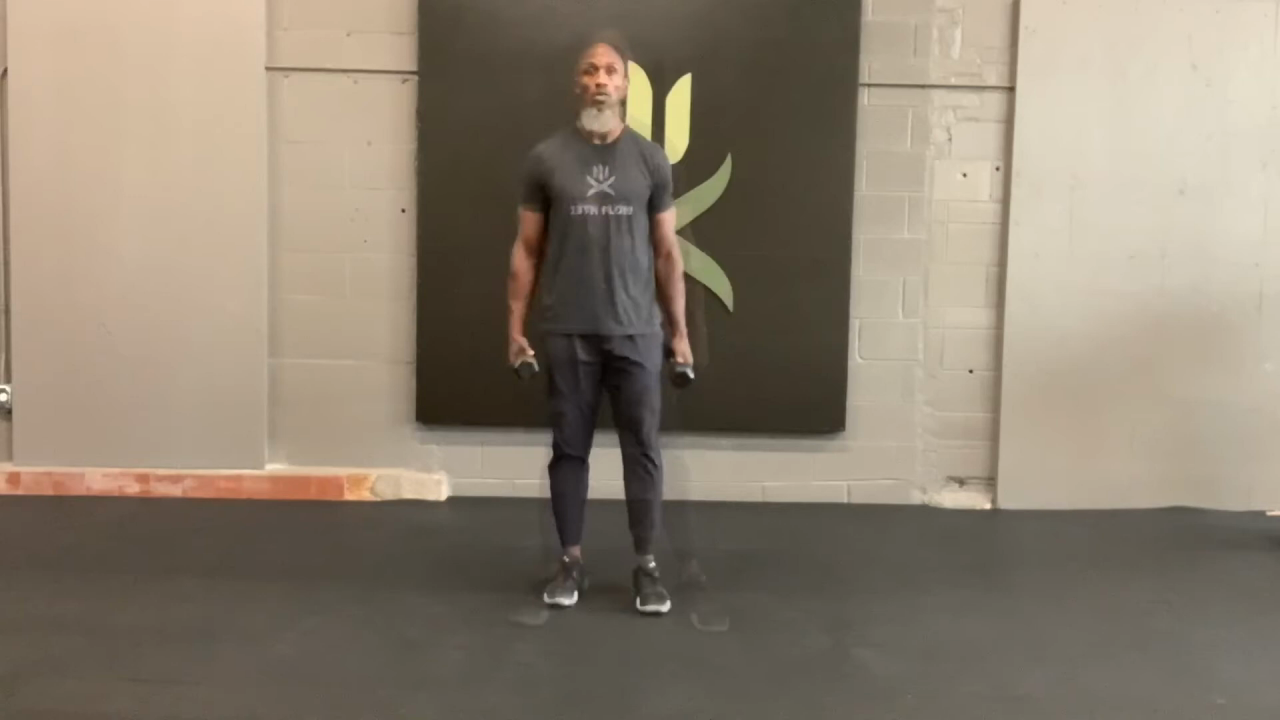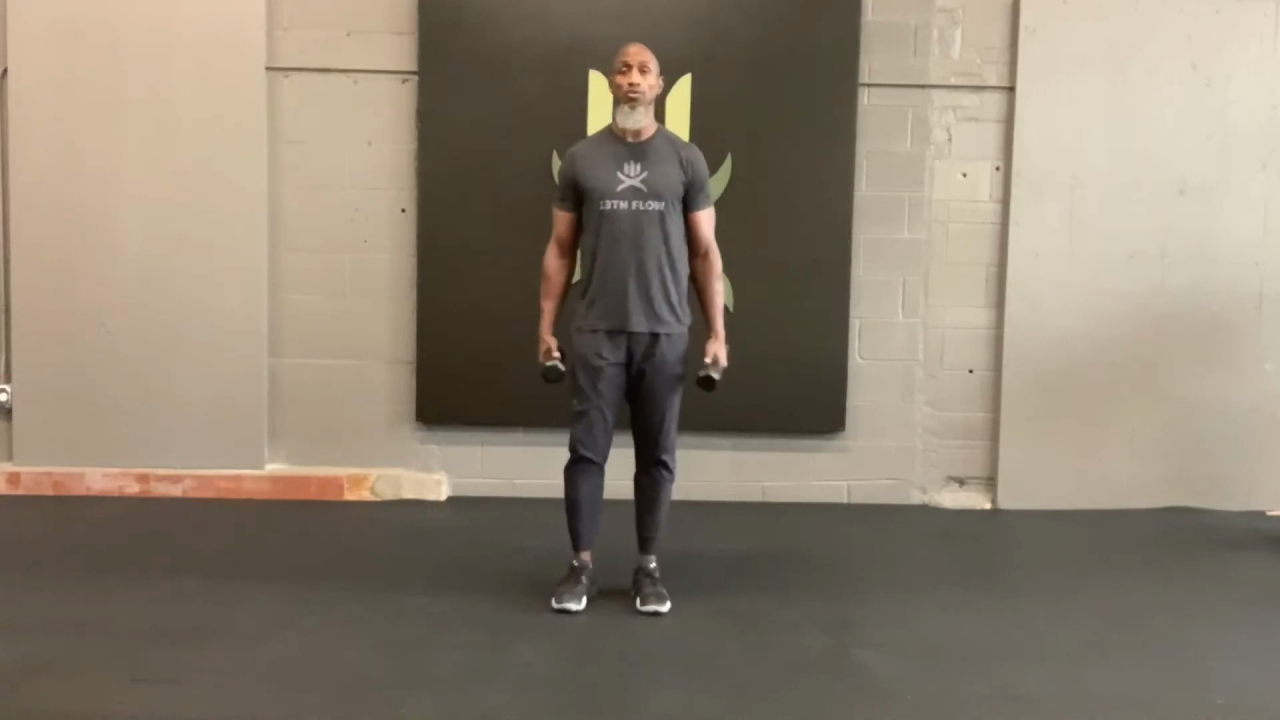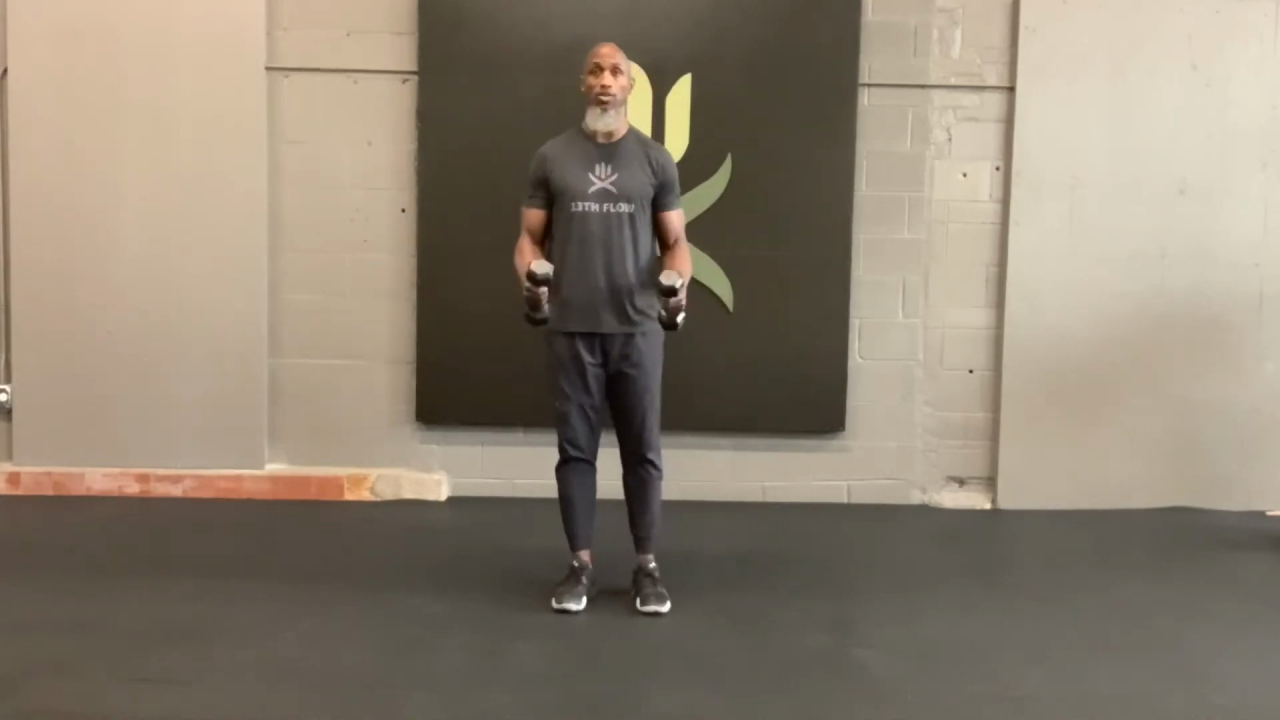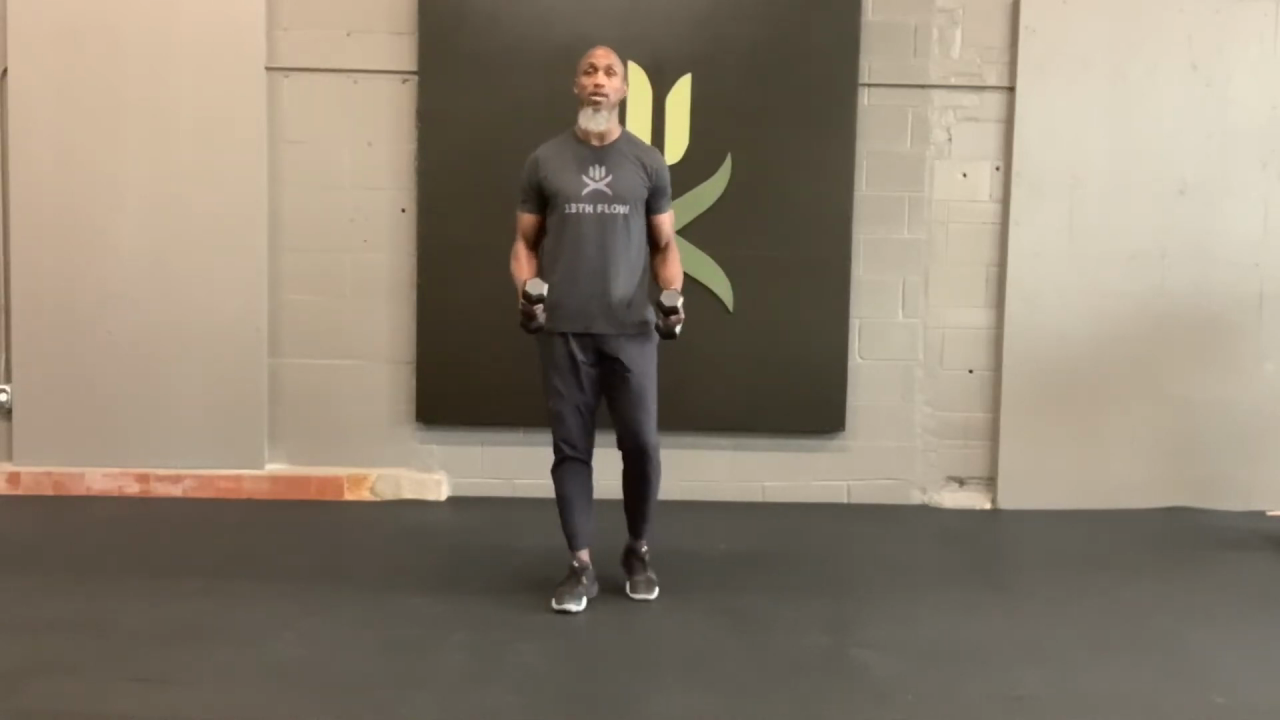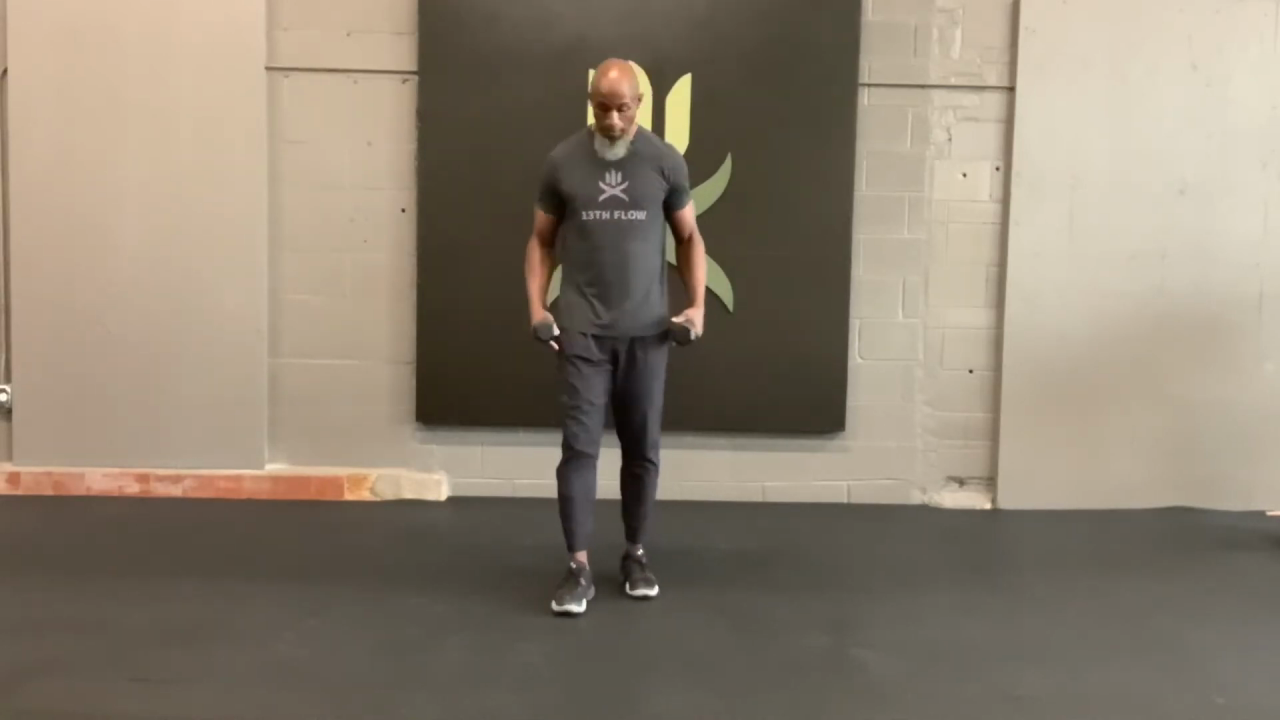
dt=1s
person 1, frame 1
left shoulder: (650, 160)
right shoulder: (547, 159)
left elbow: (667, 251)
right elbow: (527, 250)
left wrist: (679, 332)
right wrist: (516, 328)
left hip: (637, 332)
right hip: (568, 333)
left knee: (643, 449)
right knee: (569, 449)
left ankle: (645, 566)
right ankle: (571, 561)
person 1, frame 2
left shoulder: (685, 159)
right shoulder: (581, 158)
left elbow: (705, 251)
right elbow: (560, 250)
left wrist: (717, 333)
right wrist: (546, 327)
left hip: (664, 332)
right hip: (596, 331)
left knee: (657, 454)
right knee: (587, 450)
left ankle: (647, 566)
right ankle: (581, 565)
person 1, frame 3
left shoulder: (655, 159)
right shoulder: (552, 157)
left elbow: (674, 240)
right elbow: (531, 236)
left wrist: (679, 280)
right wrist: (529, 276)
left hip: (637, 328)
right hip: (571, 328)
left knee: (642, 450)
right knee: (575, 448)
left ankle: (646, 565)
right ankle: (580, 564)
person 1, frame 4
left shoulder: (648, 163)
right shoulder: (545, 160)
left elbow: (664, 244)
right elbow: (525, 242)
left wrist: (673, 293)
right wrist: (526, 287)
left hip: (631, 330)
right hip: (565, 330)
left knee: (642, 446)
right knee: (571, 449)
left ankle: (638, 549)
right ankle: (581, 565)
person 1, frame 5
left shoulder: (665, 161)
right shoulder: (562, 161)
left elbow: (690, 237)
right elbow: (541, 239)
left wrist: (697, 304)
right wrist: (535, 304)
left hip: (646, 330)
right hip: (581, 330)
left knee: (642, 449)
right knee: (579, 446)
left ankle: (635, 553)
right ankle: (578, 566)
